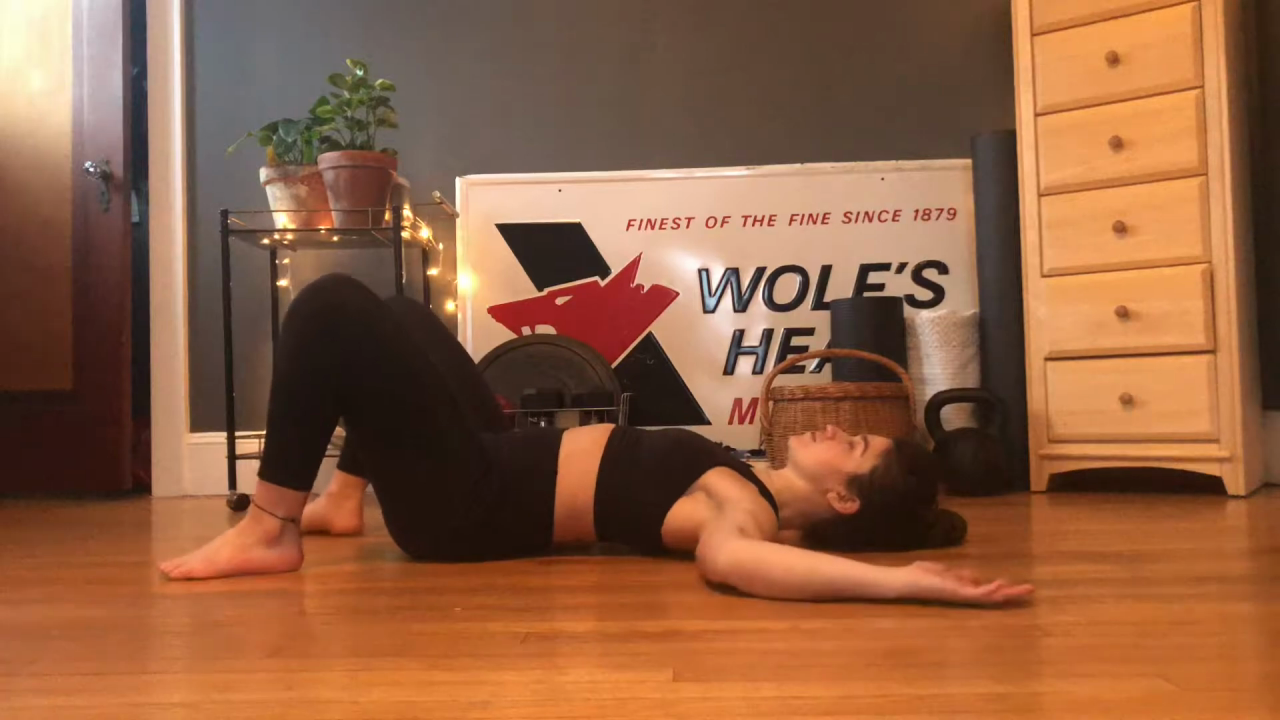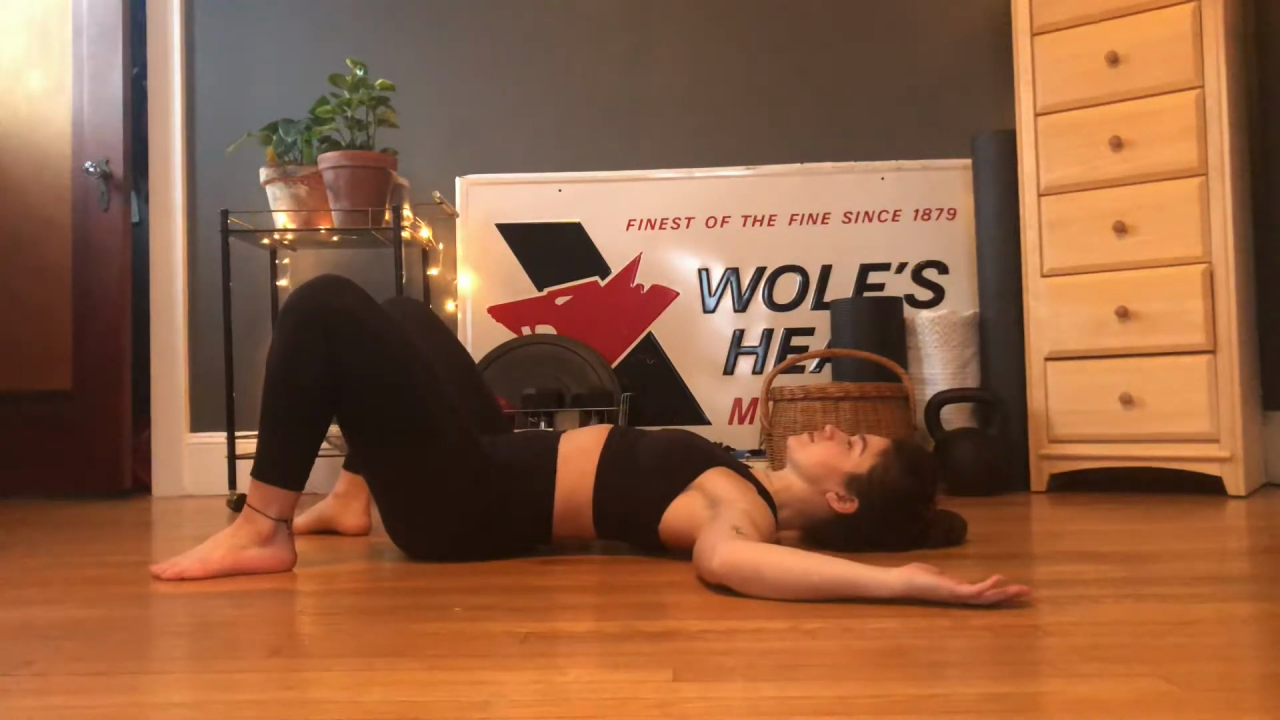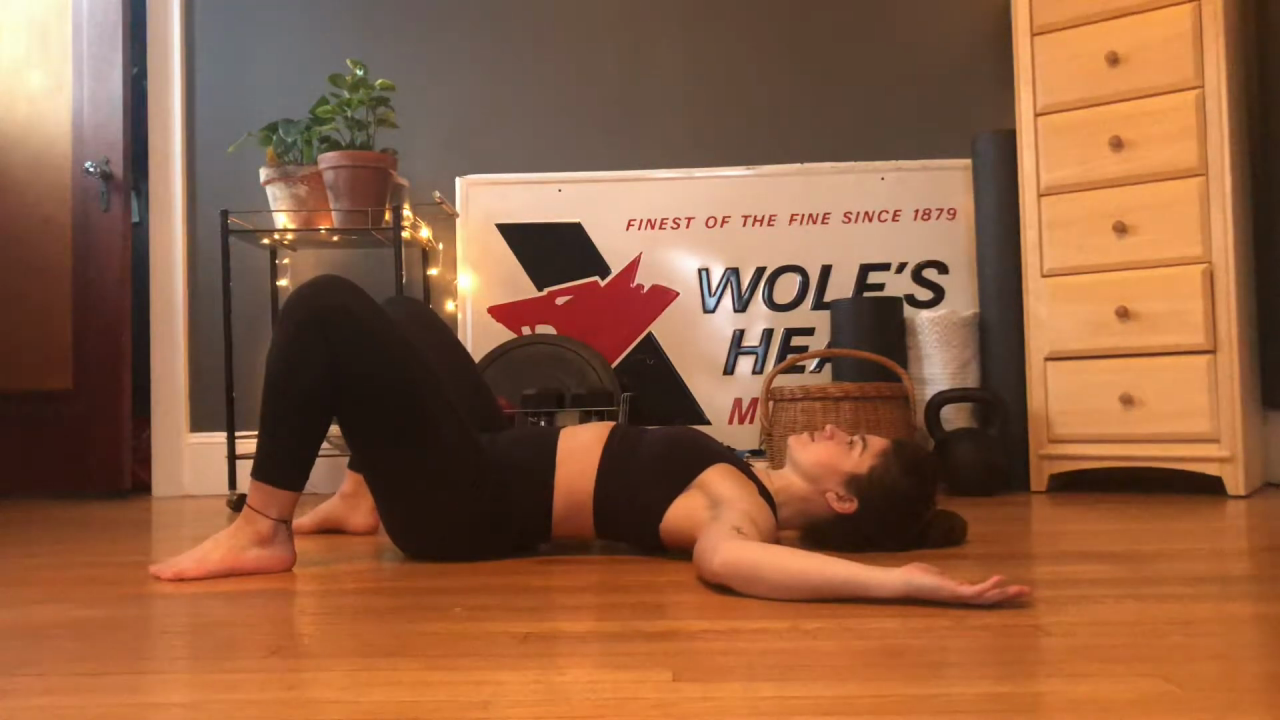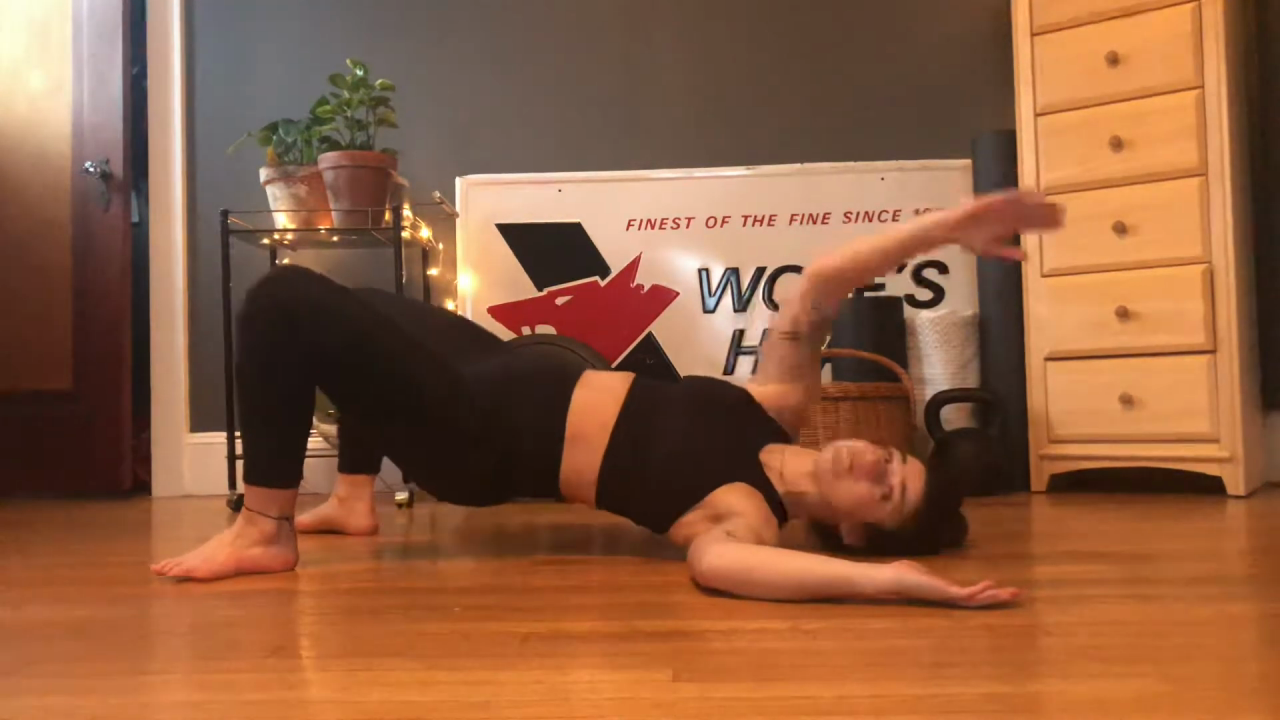
dt=1s
person 1, frame 1
left shoulder: (750, 512)
right shoulder: (762, 494)
left elbow: (727, 557)
left wrist: (902, 582)
left hip: (467, 505)
right hip: (500, 462)
left knee: (331, 306)
right knee: (398, 316)
left ankle: (268, 532)
right ankle: (340, 501)
person 1, frame 2
left shoulder: (745, 512)
right shoulder: (757, 492)
left elbow: (723, 557)
left wrist: (898, 583)
left hip: (462, 503)
right hip: (496, 464)
left knee: (324, 306)
right knee: (401, 315)
left ankle: (262, 529)
right ankle: (351, 500)
person 1, frame 3
left shoulder: (745, 511)
right shoulder: (757, 489)
left elbow: (724, 557)
left wrist: (897, 582)
left hip: (463, 504)
right hip: (496, 458)
left knee: (324, 306)
right knee: (402, 315)
left ankle: (261, 532)
right ankle: (356, 501)
person 1, frame 4
left shoulder: (747, 516)
right shoulder: (782, 406)
left elbow: (716, 565)
right elbow: (812, 288)
right wrist: (943, 222)
left hip: (478, 442)
right hip: (507, 377)
left knee: (281, 301)
right knee: (350, 307)
left ankle: (263, 531)
right ankle: (352, 502)
